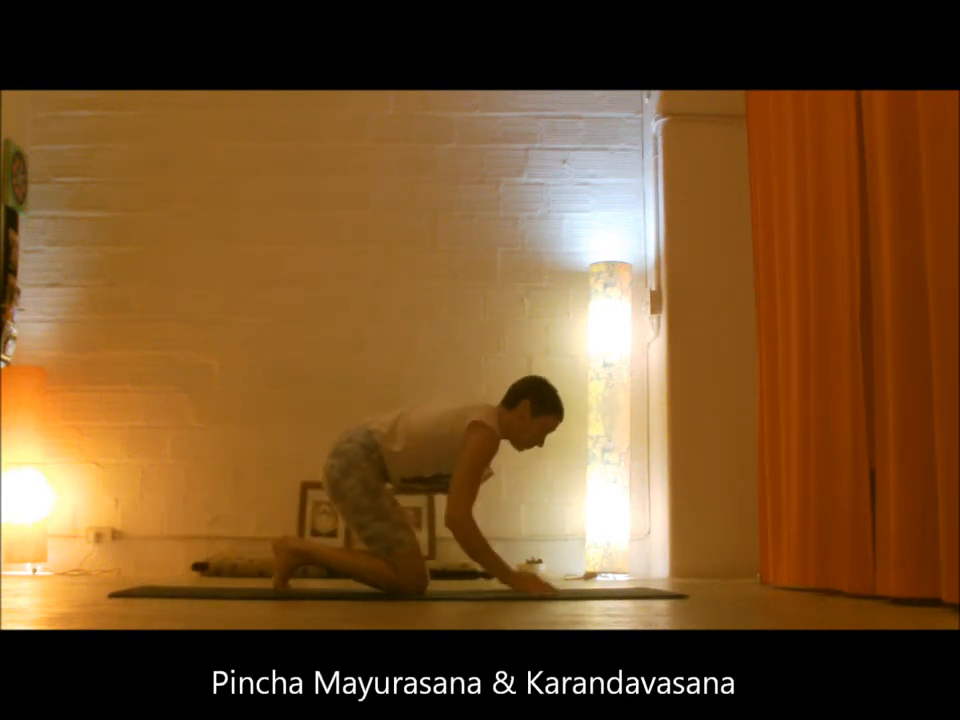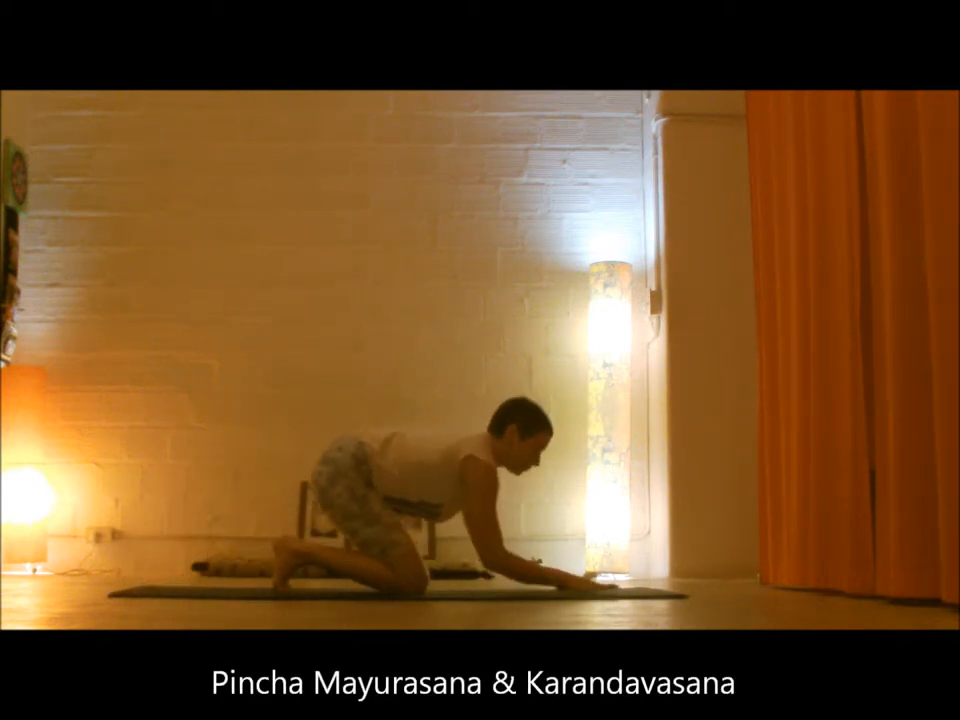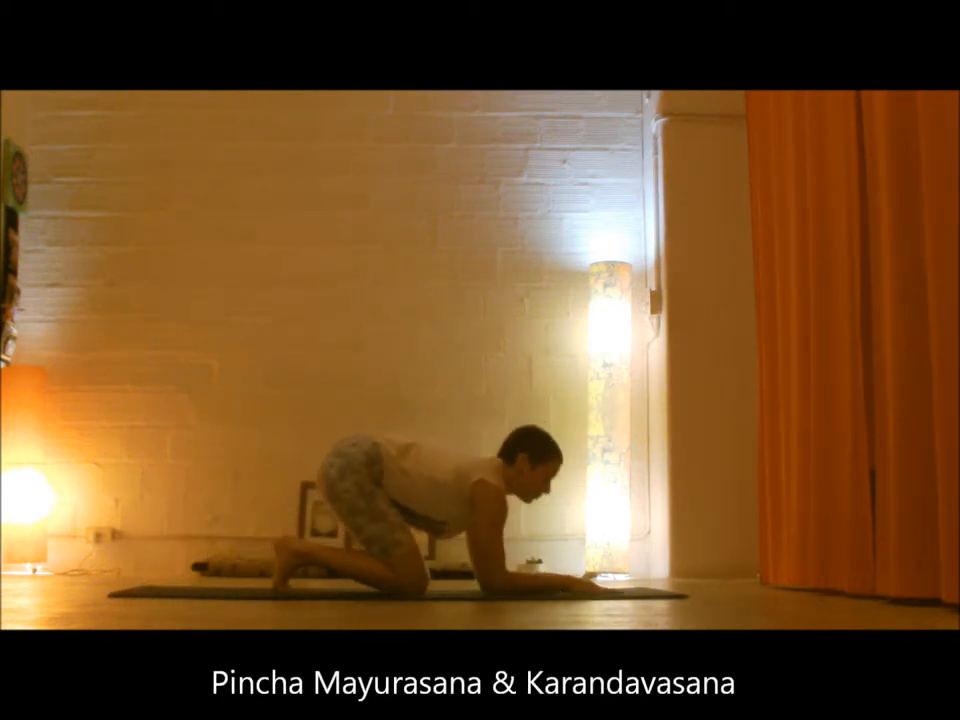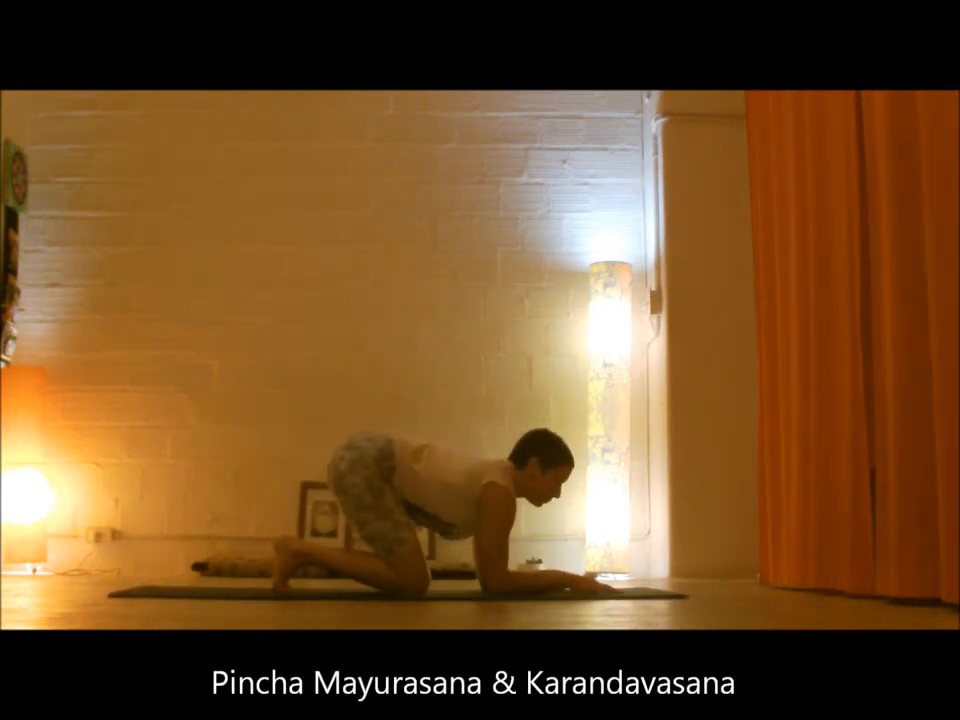
dt=0.3s
person 1, frame 1
left shoulder: (476, 427)
right shoulder: (486, 433)
left elbow: (460, 515)
right elbow: (456, 517)
left wrist: (499, 571)
right wrist: (510, 575)
left hip: (355, 458)
right hip: (358, 463)
left knee: (406, 570)
right knee: (411, 582)
left ankle: (299, 551)
right ankle: (298, 551)
person 1, frame 2
left shoulder: (474, 456)
right shoulder: (479, 467)
left elbow: (488, 552)
right elbow: (493, 558)
left wrist: (540, 577)
right wrist: (565, 580)
left hip: (345, 465)
right hip: (345, 472)
left knee: (405, 572)
right knee: (411, 582)
left ankle: (299, 551)
right ankle: (300, 552)
person 1, frame 3
left shoulder: (484, 477)
right shoulder: (490, 491)
left elbow: (487, 575)
right elbow: (494, 579)
left wrist: (560, 583)
right wrist: (568, 582)
left hip: (352, 461)
right hip: (354, 468)
left knee: (406, 575)
right knee: (412, 582)
left ankle: (299, 552)
right ankle: (300, 552)
person 1, frame 4
left shoulder: (492, 480)
right shoulder: (500, 493)
left elbow: (488, 576)
right elbow: (496, 581)
left wrist: (558, 580)
right wrist: (568, 579)
left hip: (364, 458)
right hip: (364, 464)
left knee: (407, 575)
right knee: (413, 583)
left ankle: (299, 552)
right ankle: (300, 552)
